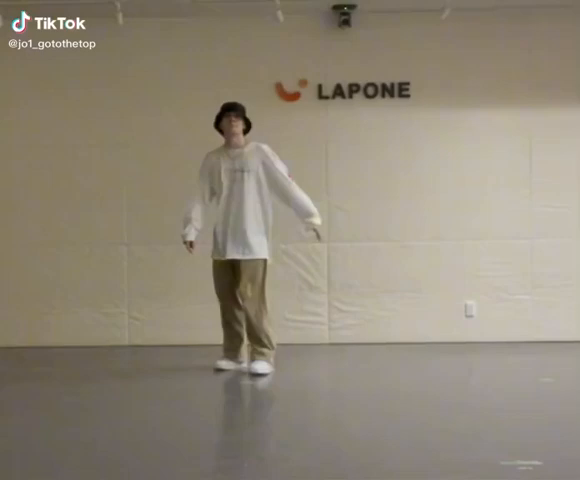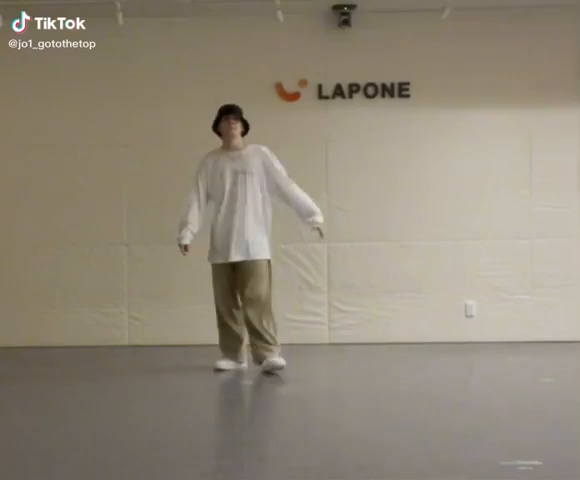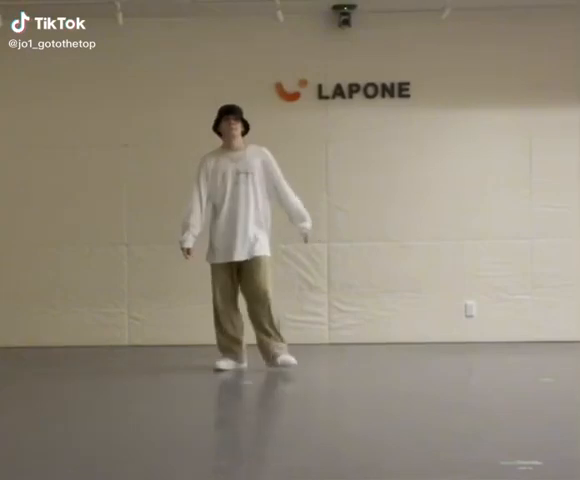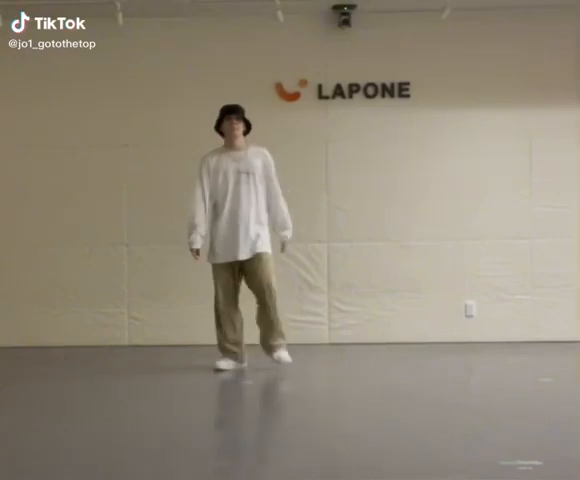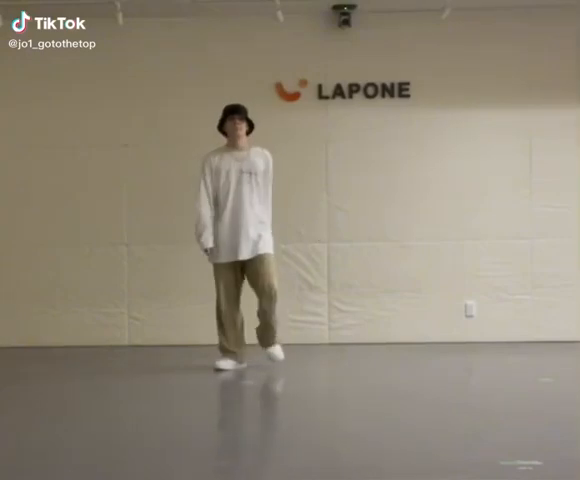
dt=0.1s
person 1, frame 1
left shoulder: (261, 153)
right shoulder: (212, 159)
left elbow: (286, 186)
right elbow: (202, 198)
left wrist: (311, 215)
right wrist: (190, 230)
left hip: (253, 241)
right hip: (223, 242)
left knee: (251, 299)
right knee: (228, 300)
left ankle: (262, 356)
right ankle: (234, 354)
person 1, frame 2
left shoulder: (260, 155)
right shoulder: (209, 161)
left elbow: (287, 187)
right elbow: (197, 199)
left wrist: (313, 215)
right wrist: (186, 233)
left hip: (254, 241)
right hip: (222, 243)
left knee: (257, 299)
right knee: (225, 302)
left ankle: (269, 353)
right ankle: (233, 354)
person 1, frame 3
left shoulder: (261, 156)
right shoulder: (209, 162)
left elbow: (282, 191)
right elbow: (199, 201)
left wrist: (302, 220)
right wrist: (188, 236)
left hip: (255, 240)
right hip: (222, 243)
left knee: (260, 295)
right knee: (225, 302)
left ankle: (276, 351)
right ankle: (233, 353)
person 1, frame 4
left shoulder: (261, 156)
right shoulder: (210, 161)
left elbow: (273, 195)
right elbow: (201, 200)
left wrist: (284, 229)
right wrist: (196, 236)
left hip: (256, 238)
right hip: (223, 242)
left knee: (266, 289)
right knee: (225, 301)
left ankle: (275, 345)
right ankle: (232, 354)
person 1, frame 5
left shoulder: (263, 157)
right shoulder: (213, 160)
left elbow: (266, 198)
right elbow: (205, 201)
left wrist: (265, 230)
right wrist: (205, 236)
left hip: (258, 238)
right hip: (225, 242)
left knee: (268, 290)
right knee: (227, 301)
left ankle: (270, 341)
right ankle: (232, 354)
